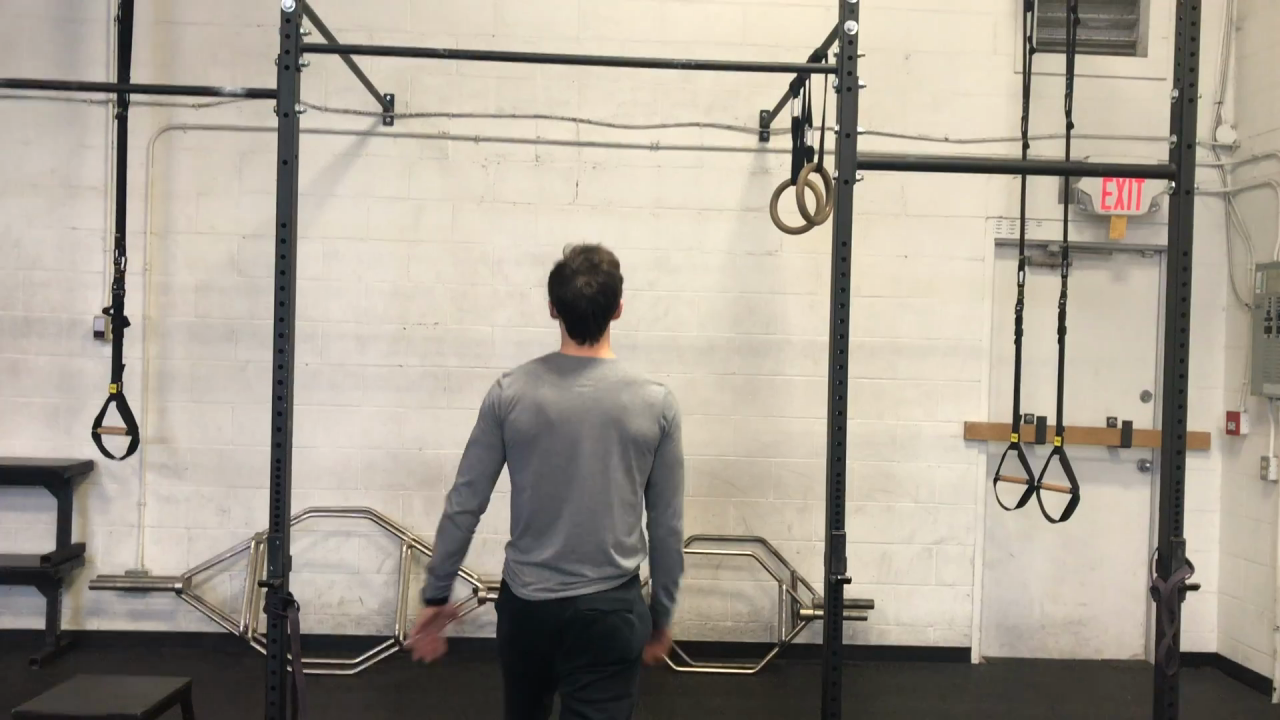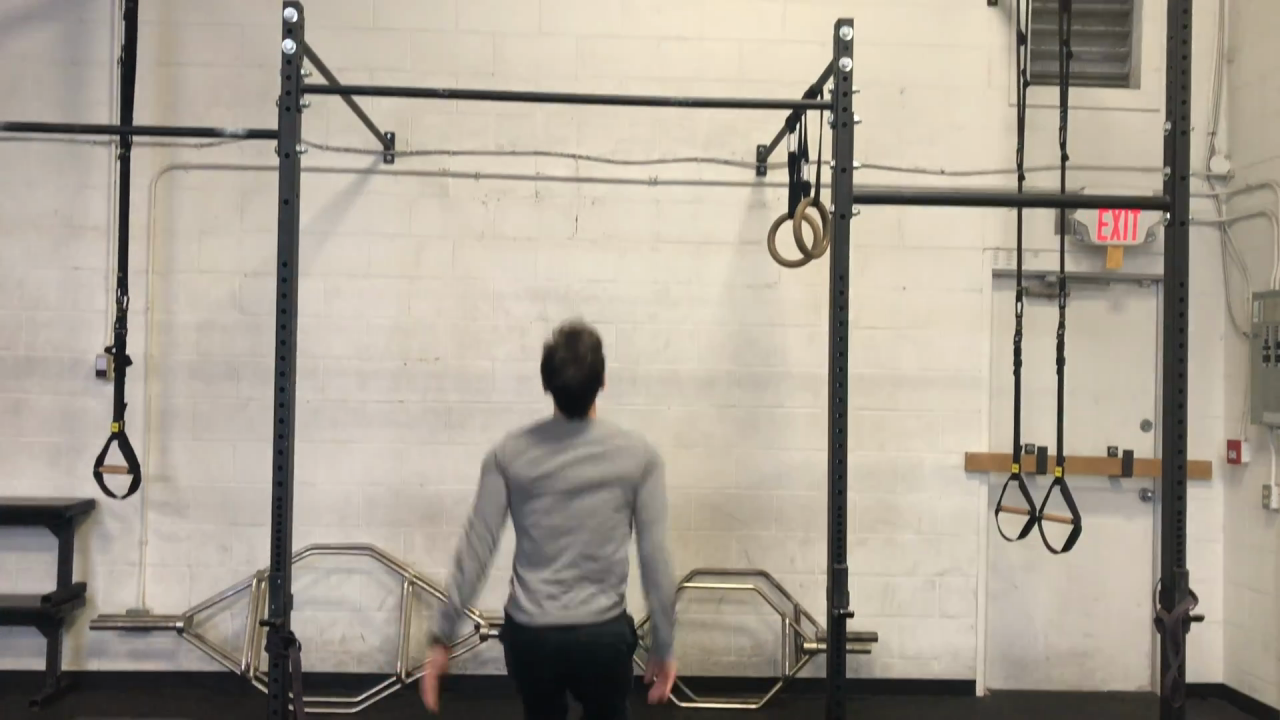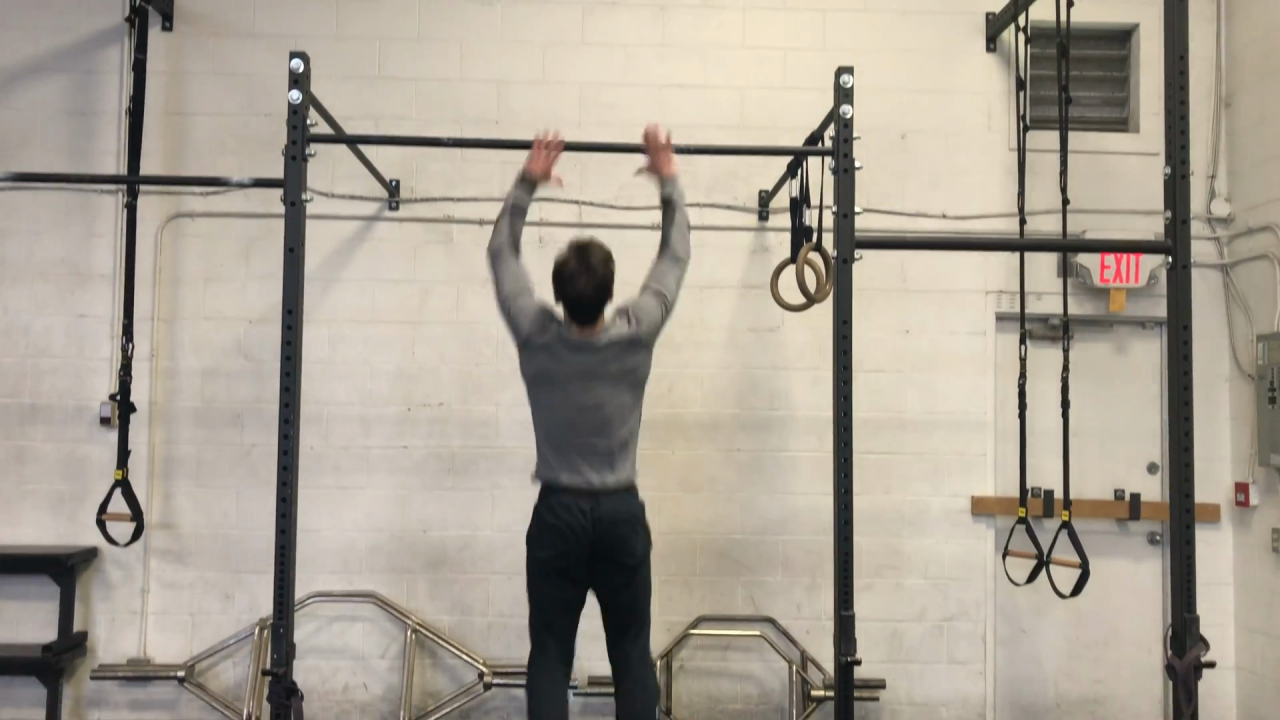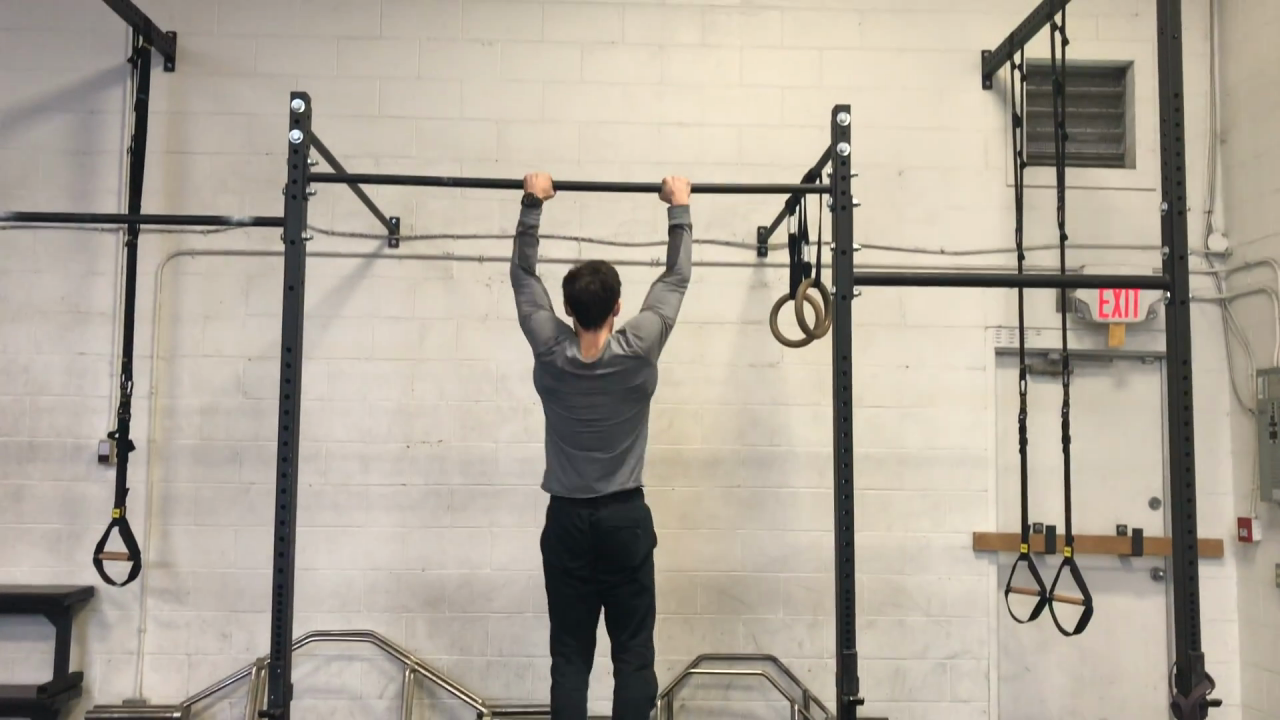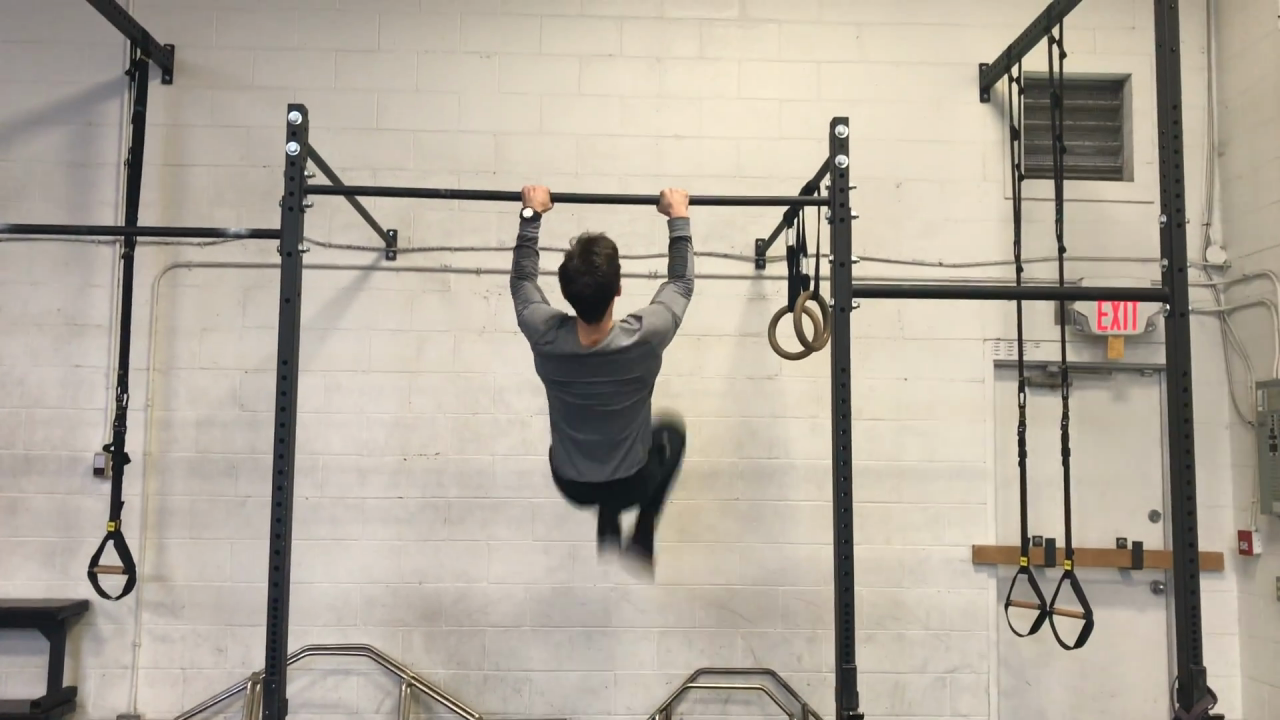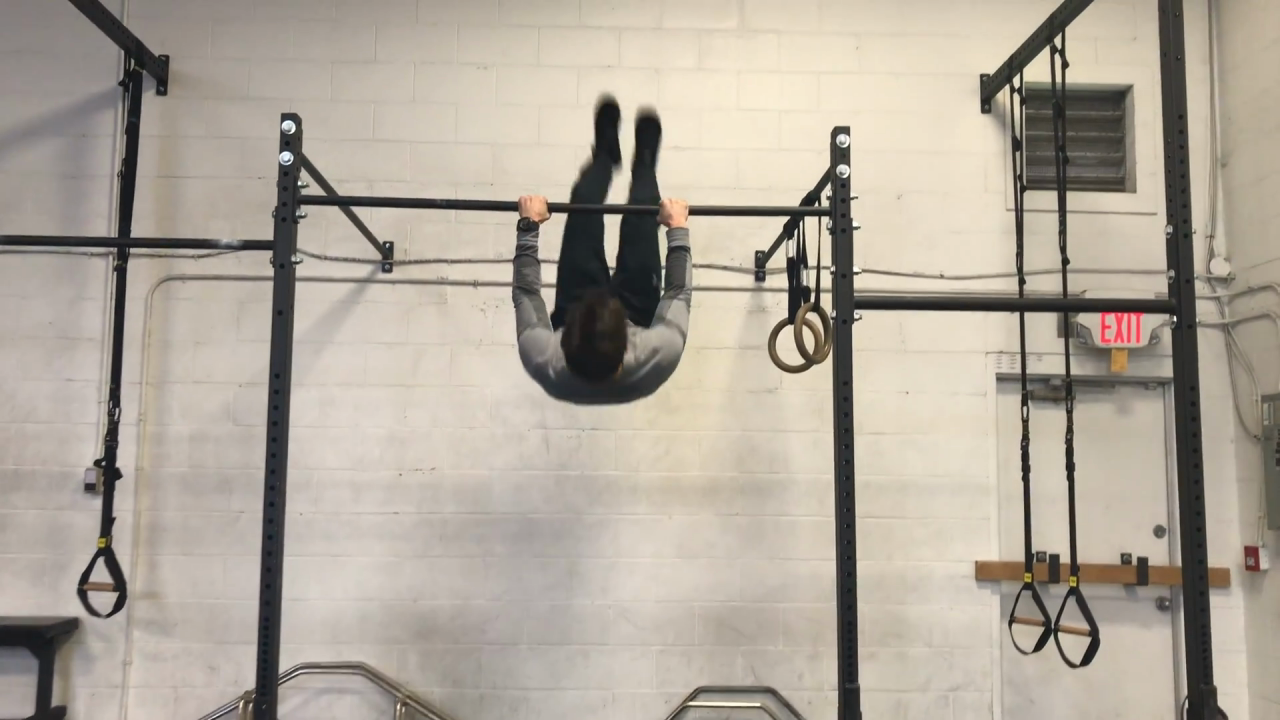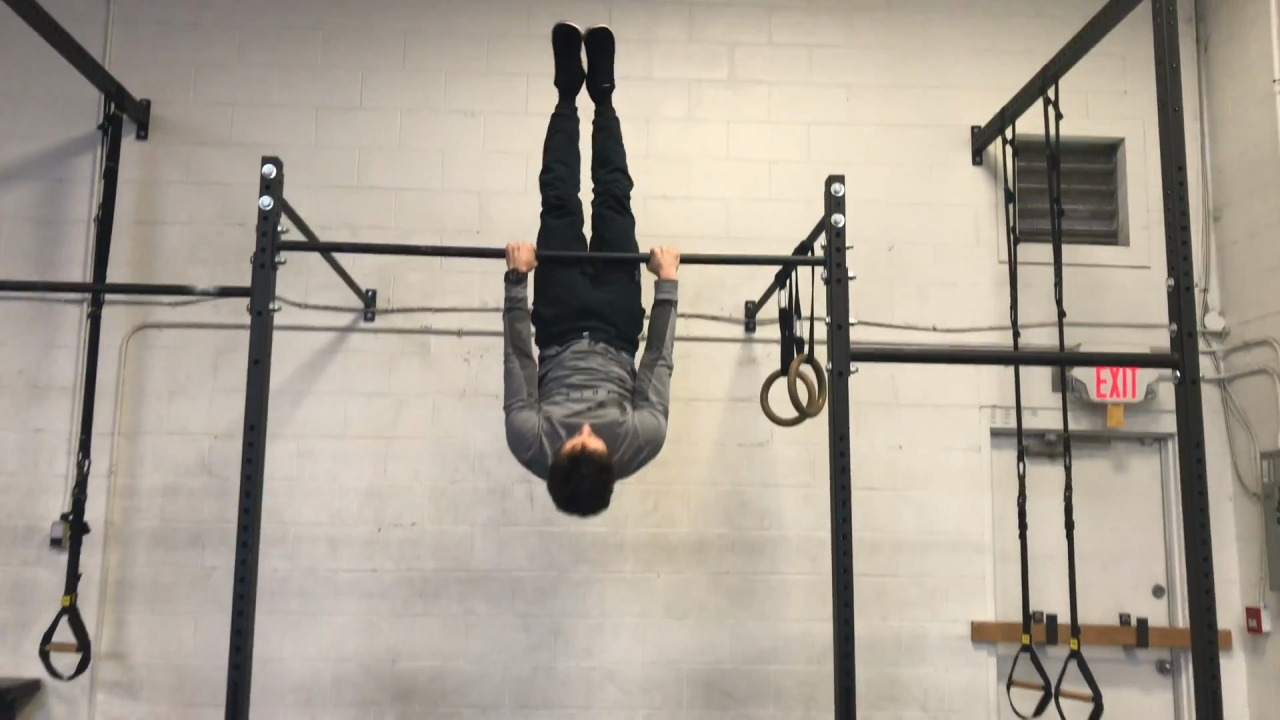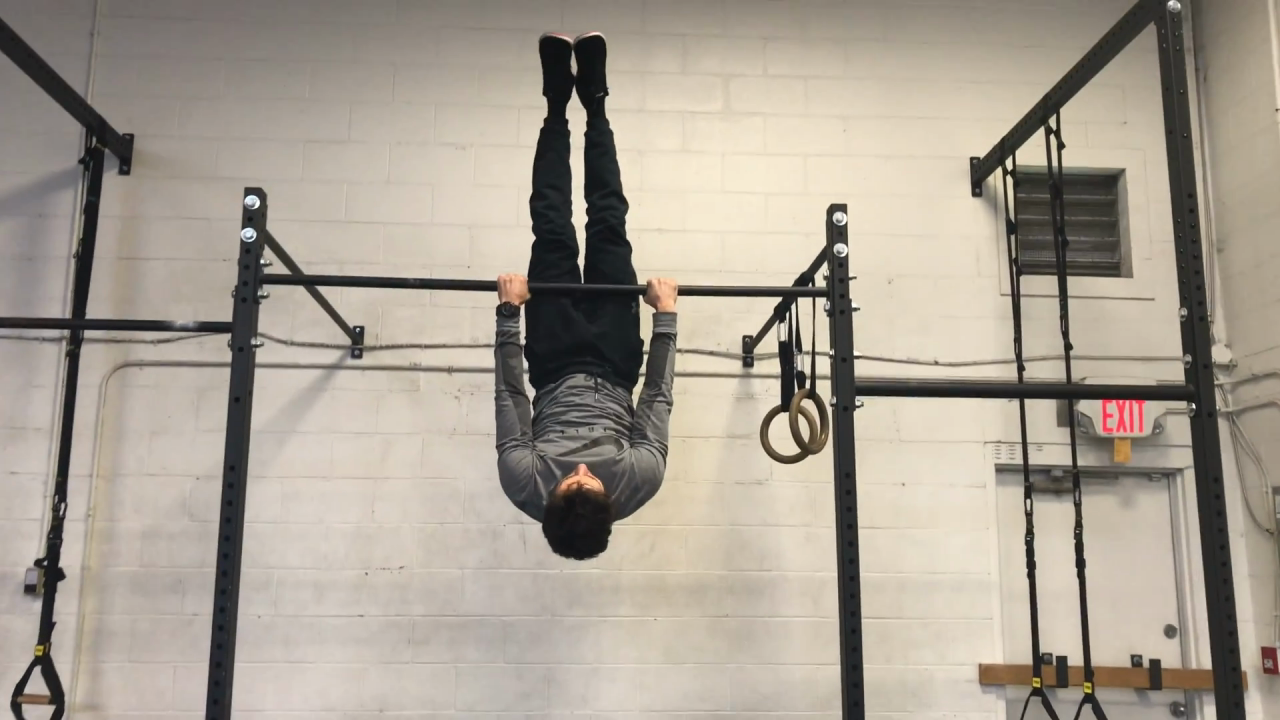
dt=0.4s
person 1, frame 1
left shoulder: (509, 393)
right shoulder: (654, 402)
left elbow: (464, 503)
right elbow: (667, 524)
left wrist: (436, 596)
right wrist: (661, 614)
left hip: (526, 602)
right hip: (608, 607)
person 1, frame 2
left shoulder: (510, 452)
right shoulder: (637, 455)
left elbow: (476, 547)
right elbow: (656, 557)
left wrist: (442, 638)
right wrist: (663, 649)
left hip: (528, 634)
right hip: (602, 633)
person 1, frame 3
left shoulder: (535, 339)
right shoulder: (636, 335)
left elbow: (501, 252)
right elbow: (675, 254)
left wrist: (529, 180)
right wrist: (667, 178)
left hip: (557, 518)
right hip: (622, 517)
left knee: (550, 659)
right knee: (631, 657)
person 1, frame 4
left shoulder: (548, 350)
right shoulder: (640, 349)
left elbow: (523, 274)
right elbow: (675, 278)
left wrist: (532, 204)
right wrist: (679, 207)
left hip: (566, 520)
right hip: (625, 517)
left knee: (570, 661)
right knee: (633, 661)
person 1, frame 5
left shoulder: (546, 335)
right shoulder: (644, 336)
left elbow: (522, 278)
right elbow: (681, 283)
left wrist: (532, 213)
right wrist: (678, 219)
left hip: (571, 483)
right hip: (628, 483)
right knee: (671, 431)
left ankle: (608, 531)
right ankle: (641, 540)
person 1, frame 6
left shoulder: (547, 365)
right shoulder: (655, 360)
left elbow: (525, 293)
right elbow: (679, 296)
left wrist: (529, 226)
right wrist: (678, 232)
left hip: (574, 328)
left knee: (583, 209)
right knee: (641, 217)
left ankle: (605, 154)
right ankle: (644, 155)
person 1, frame 7
left shoulder: (531, 447)
right shoulder: (641, 444)
left elbow: (517, 356)
right elbow: (659, 362)
left wrist: (516, 279)
right wrist: (667, 284)
left hip: (560, 335)
right hip: (613, 337)
left knee: (560, 208)
right knee: (612, 206)
left ankle: (569, 91)
right ankle: (600, 92)
person 1, frame 8
left shoulder: (525, 487)
right shoulder: (639, 483)
left elbow: (510, 394)
right elbow: (658, 397)
left wrist: (509, 313)
right wrist: (665, 316)
left hip: (556, 370)
right hip: (611, 371)
left knee: (554, 238)
right knee: (606, 233)
left ankle: (560, 105)
right ankle: (592, 103)
